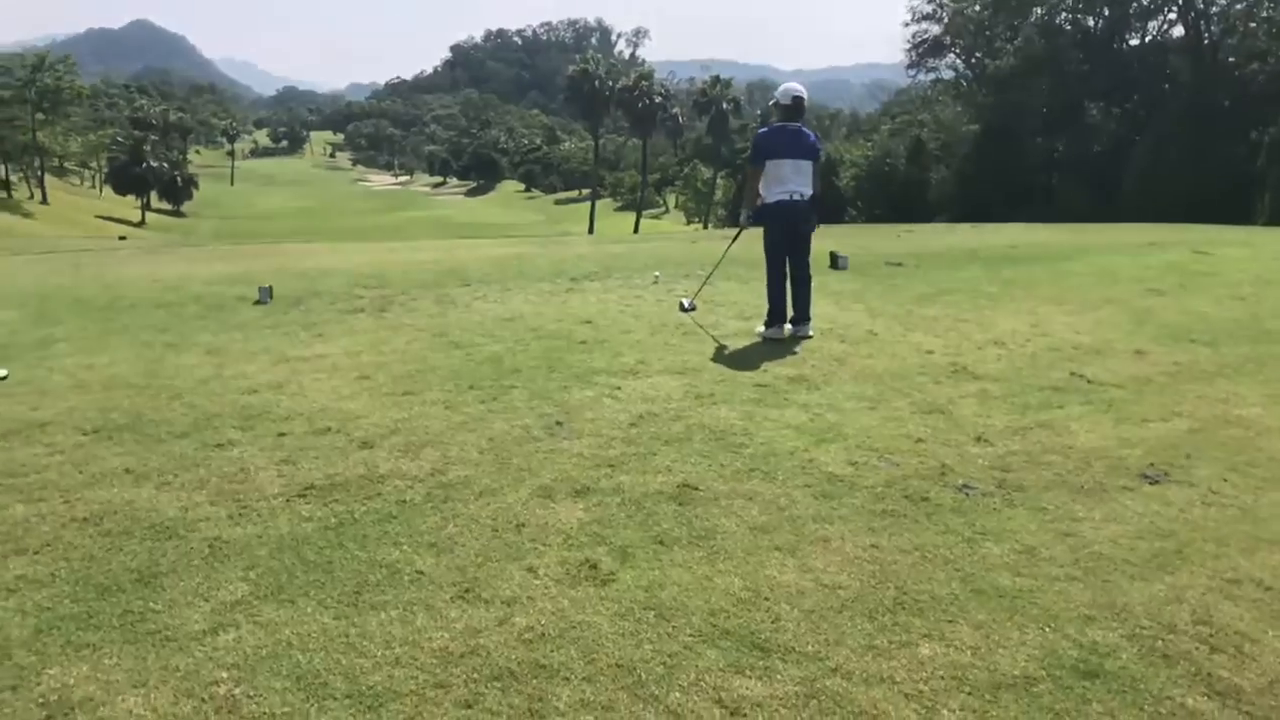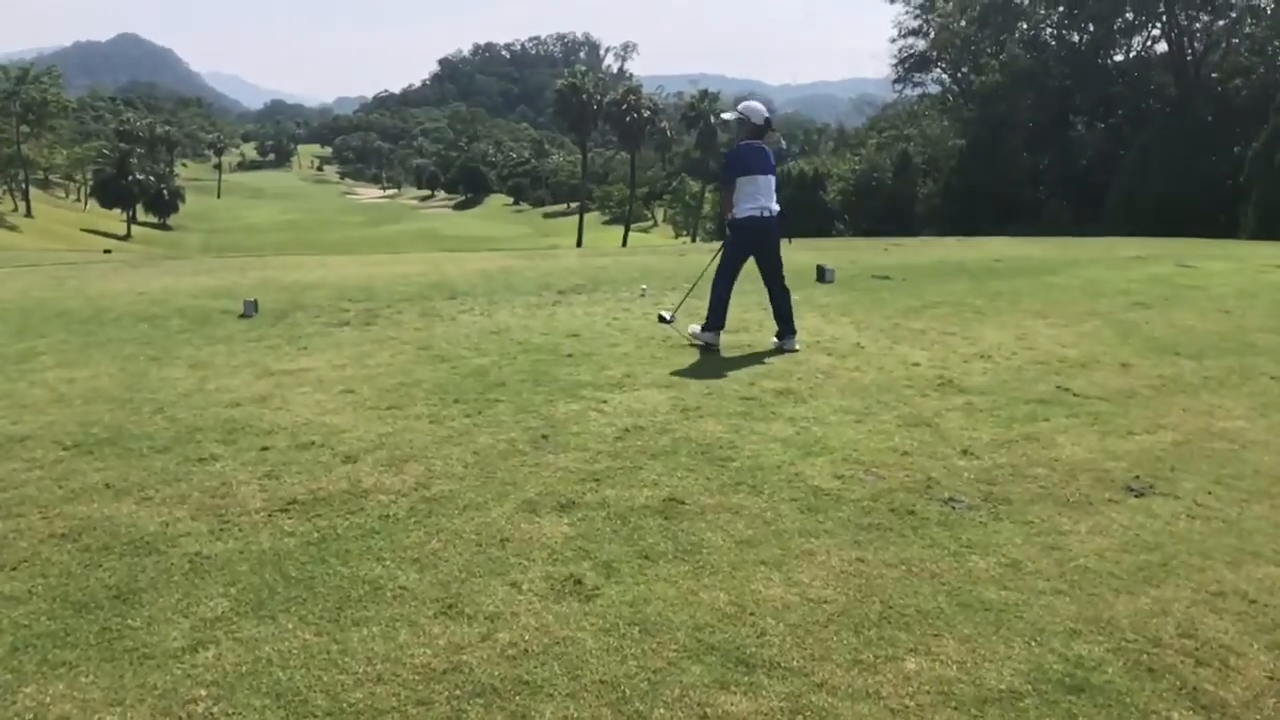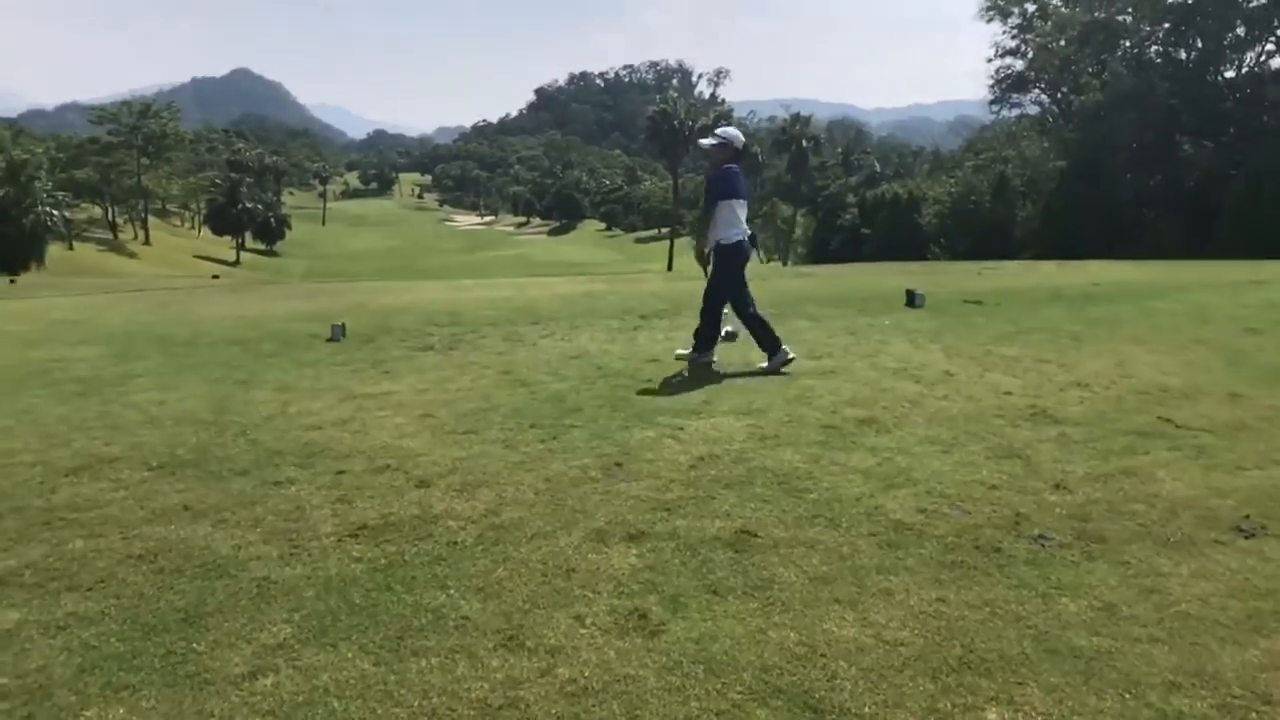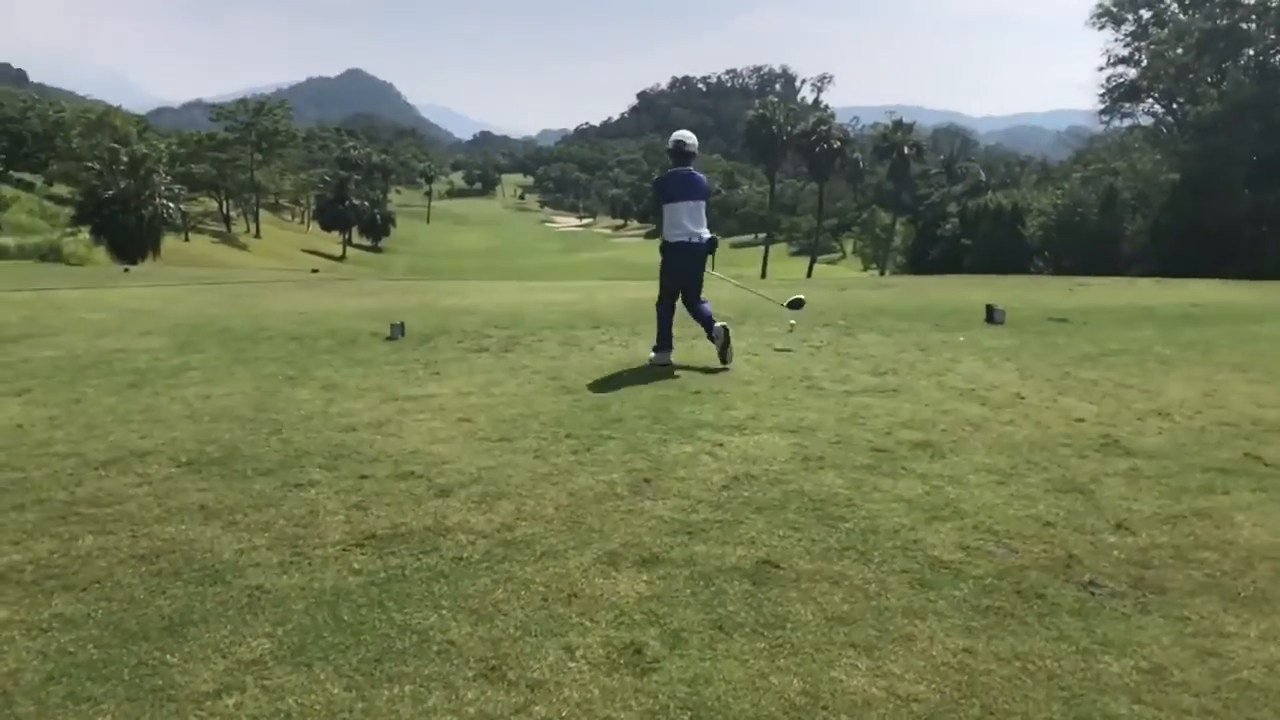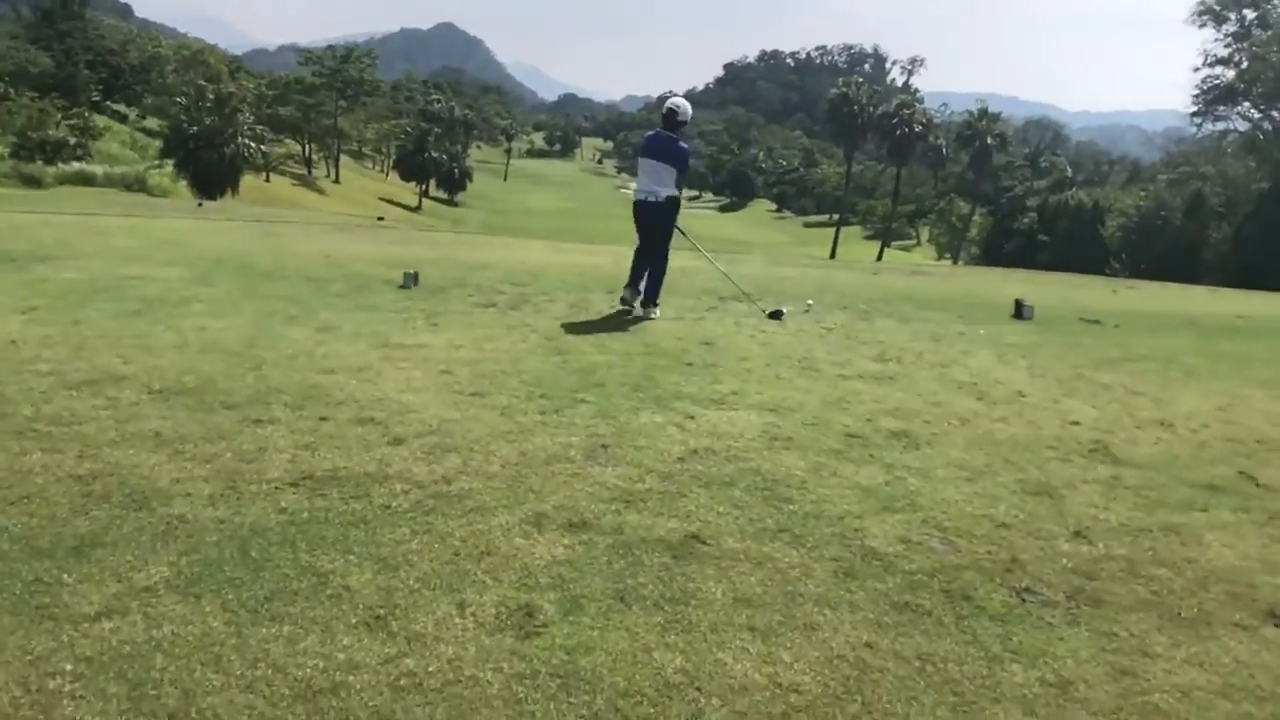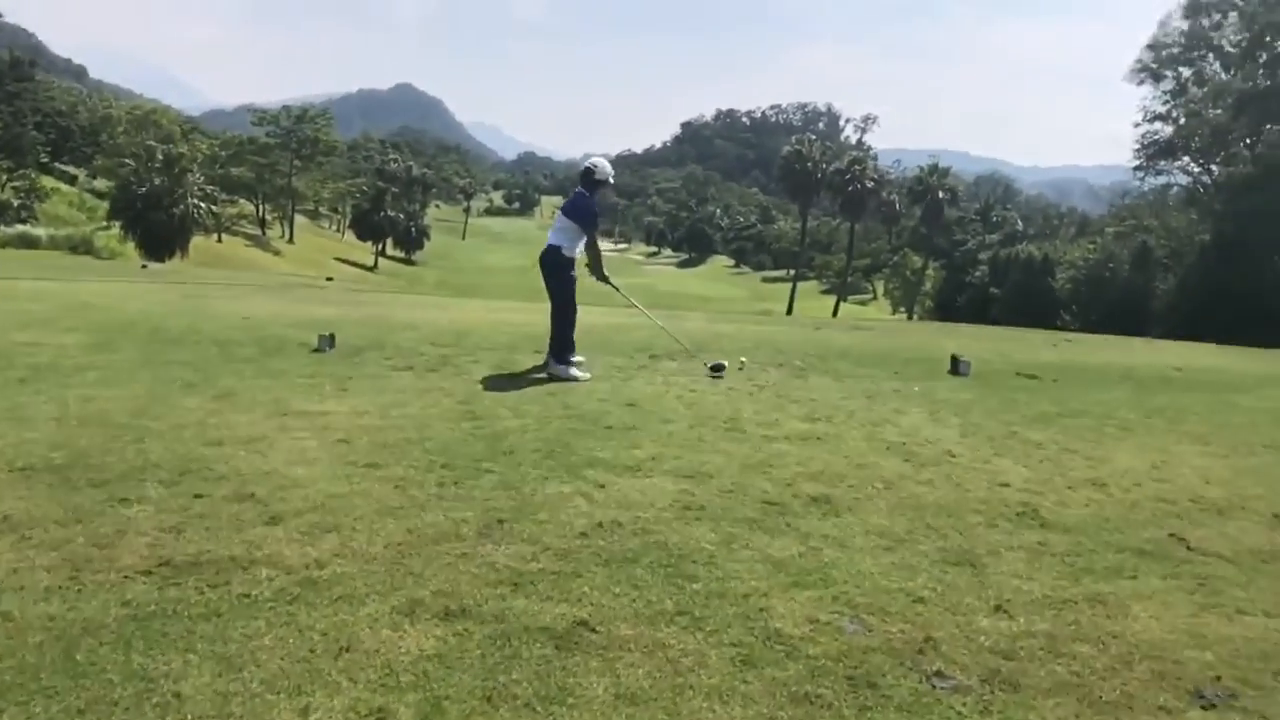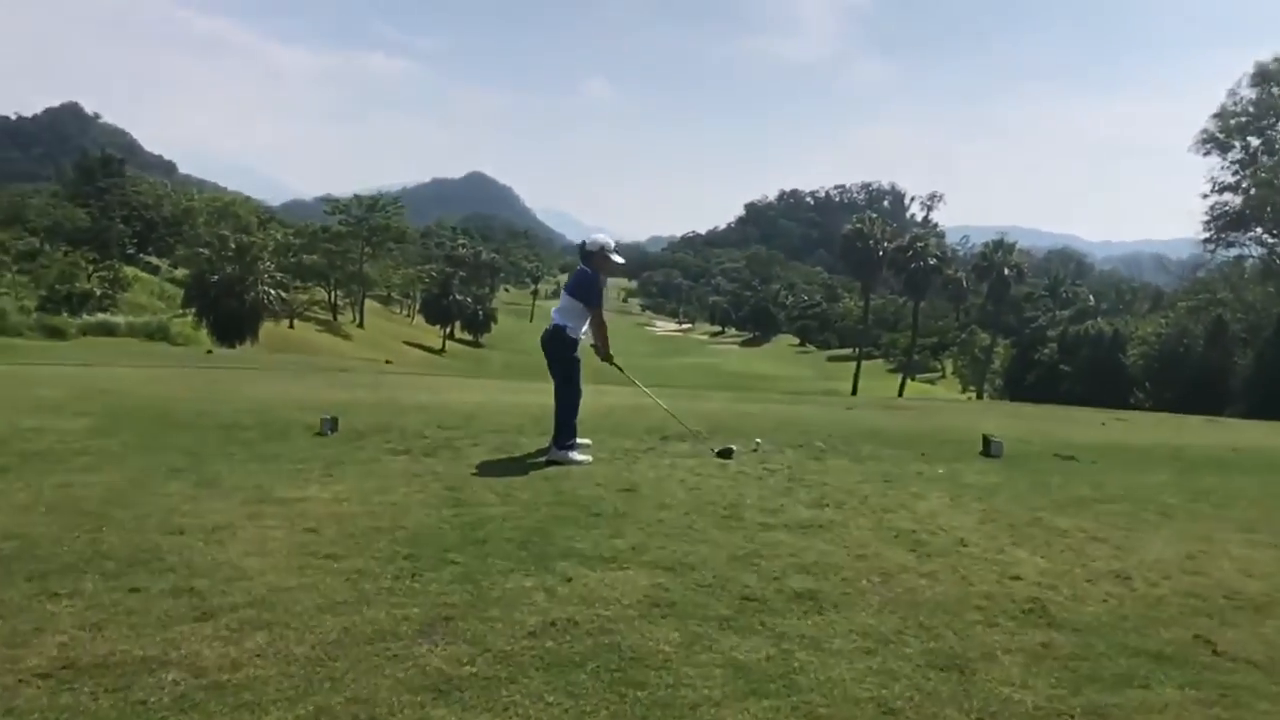
dt=0.7s
person 1, frame 1
left shoulder: (765, 137)
right shoulder: (811, 139)
left elbow: (753, 178)
right elbow: (816, 180)
left wrist: (746, 209)
right wrist: (813, 212)
left hip: (775, 208)
right hip: (802, 207)
left knee: (776, 268)
right knee: (800, 266)
left ankle: (776, 324)
right ankle: (802, 323)
person 1, frame 2
left shoulder: (735, 155)
right shoulder: (768, 154)
left elbow: (727, 194)
left wrist: (728, 219)
left hip: (745, 223)
right hip: (770, 222)
left knee: (724, 278)
right knee: (775, 280)
left ankle: (711, 330)
right ankle: (787, 335)
person 1, frame 3
left shoulder: (718, 178)
right shoulder: (737, 177)
left elbow: (707, 217)
left wrist: (699, 246)
right wrist: (708, 245)
left hip: (728, 249)
right hip: (738, 245)
left knee: (741, 304)
right knee: (713, 298)
left ankle: (776, 350)
right ankle: (702, 349)
person 1, frame 4
left shoulder: (662, 183)
right shoulder: (702, 181)
left elbow: (661, 218)
right elbow: (700, 213)
left hip: (675, 247)
right hip: (700, 246)
left knee: (667, 302)
right knee: (694, 299)
left ankle: (663, 351)
right ankle: (716, 329)
person 1, frame 5
left shoulder: (648, 140)
right shoulder: (682, 150)
left elbow: (646, 172)
right elbow: (678, 185)
right wrist: (674, 210)
left hip: (642, 203)
right hip: (664, 206)
left knee: (644, 250)
right knee: (659, 256)
left ankle: (632, 289)
right ankle: (650, 304)
person 1, frame 6
left shoulder: (577, 198)
right shoulder: (588, 206)
right elbow: (592, 242)
left wrist: (592, 263)
right wrist: (600, 271)
left hip: (553, 256)
right hip: (560, 259)
left knee: (561, 308)
right knee: (567, 311)
left ankle: (557, 353)
right ankle: (560, 362)
person 1, frame 7
left shoulder: (583, 276)
right shoulder: (590, 282)
left elbow: (593, 319)
right elbow: (598, 320)
left wrist: (597, 343)
right wrist: (605, 349)
left hip: (557, 336)
right hip: (562, 340)
left knee: (567, 390)
right knee: (570, 392)
left ankle: (564, 437)
right ankle: (561, 447)
